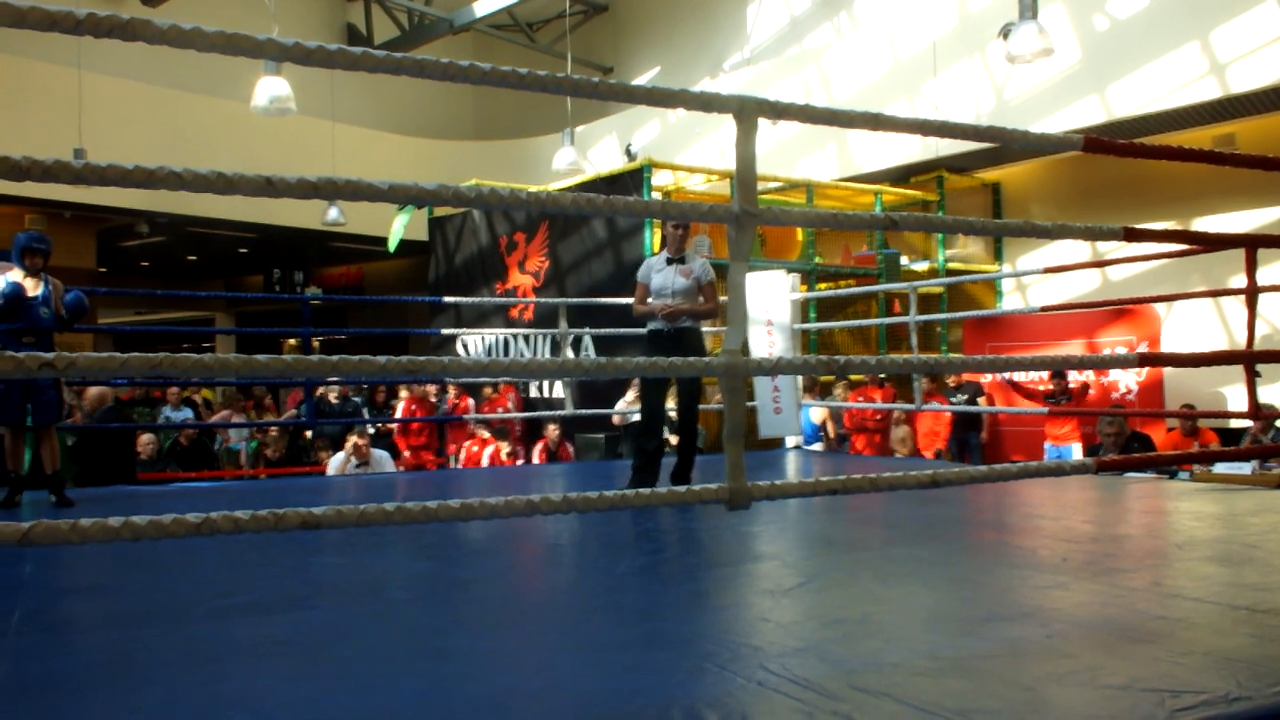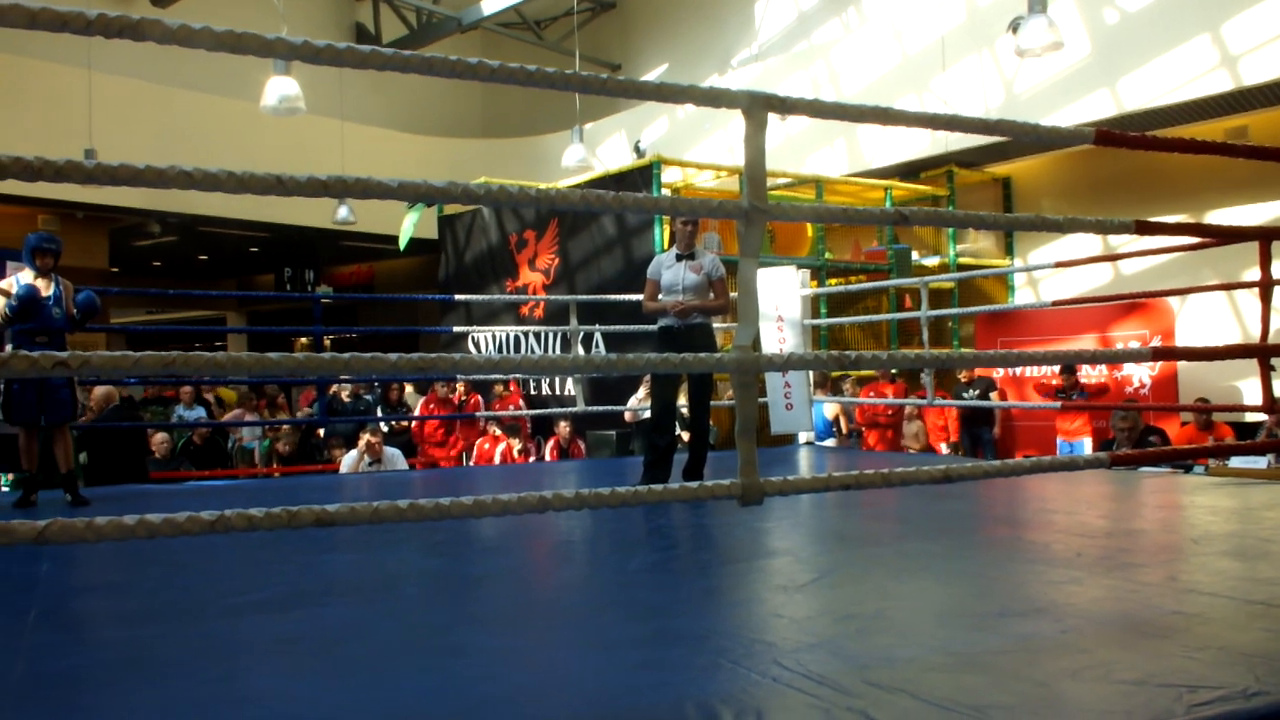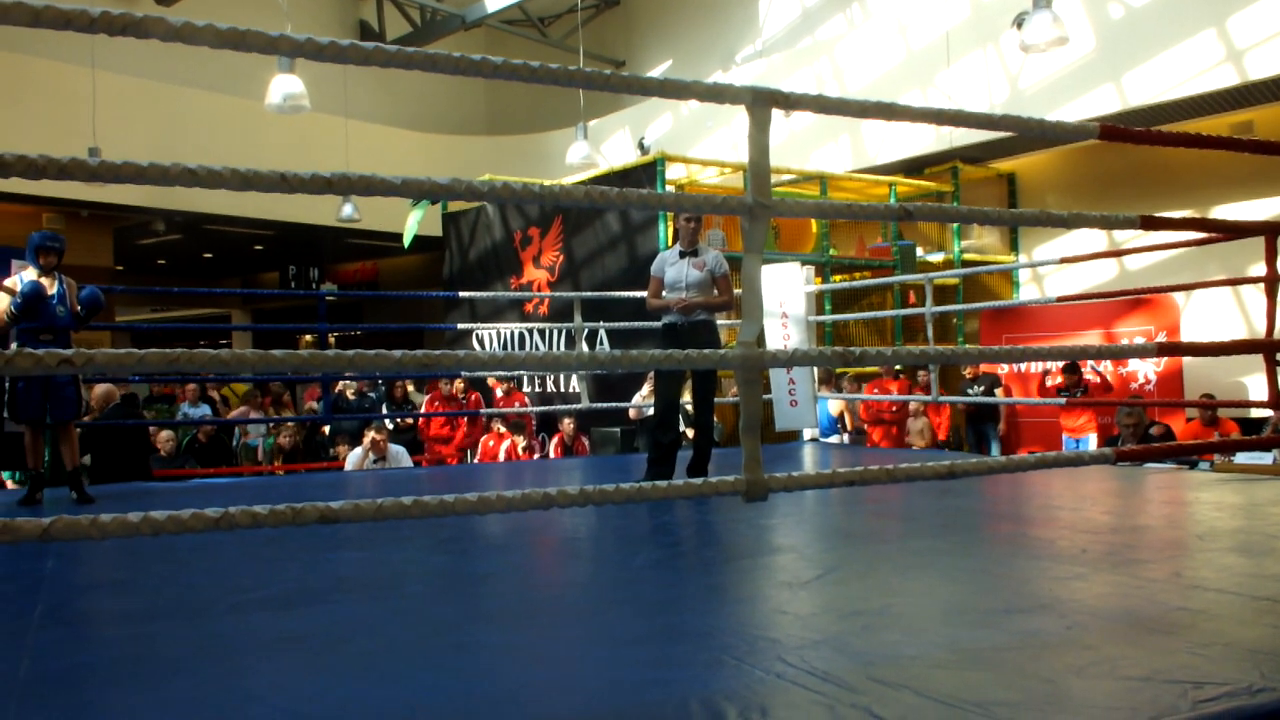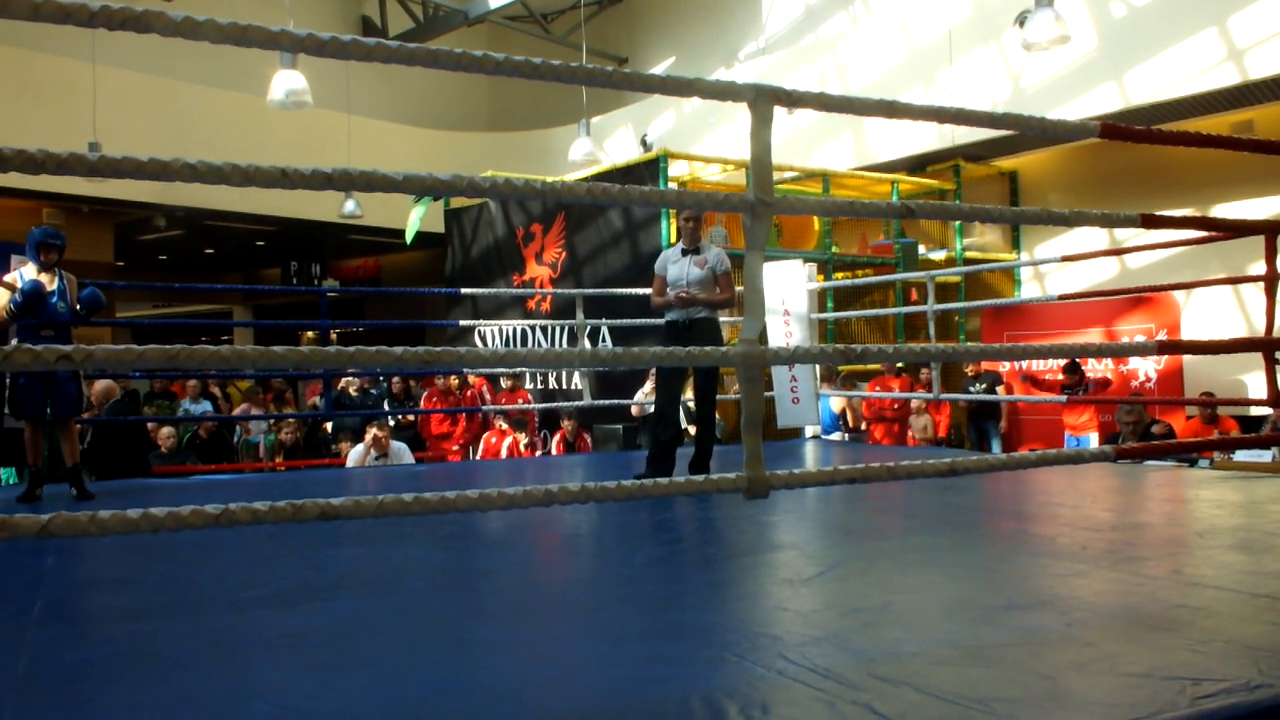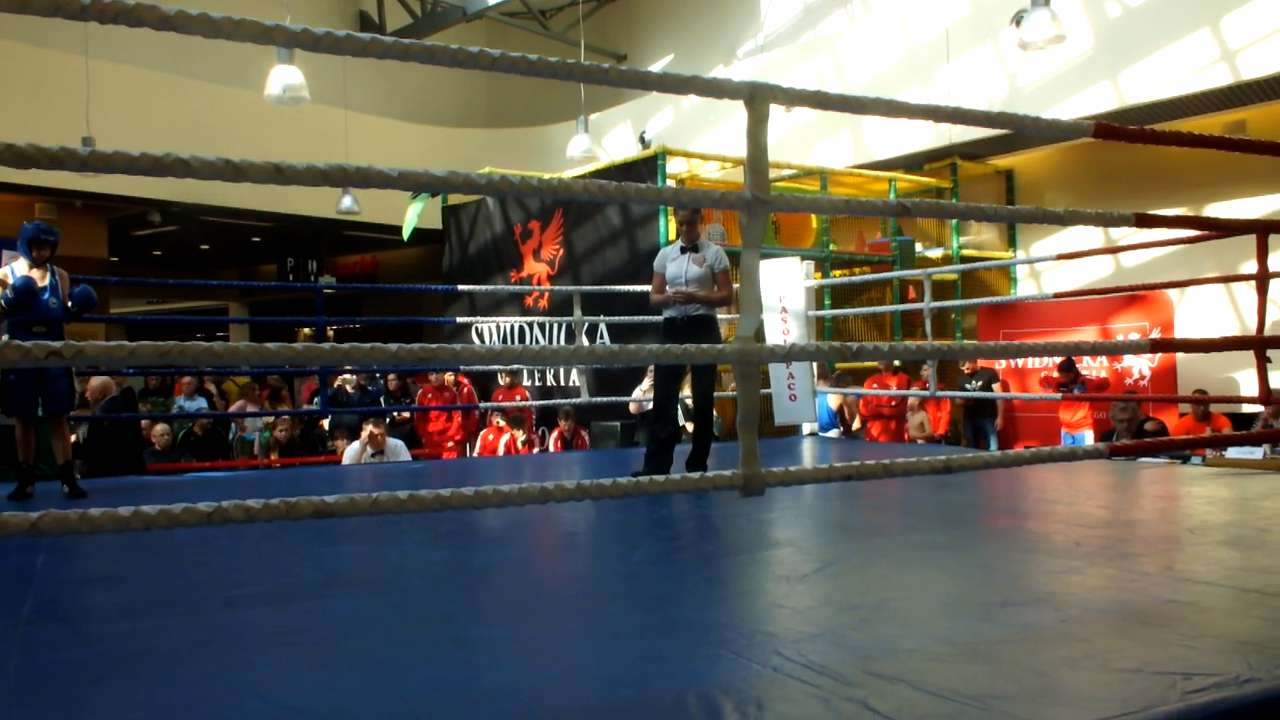
dt=0.3s
person 1, frame 1
left shoulder: (54, 285)
left elbow: (59, 326)
left wrist: (70, 316)
left hip: (43, 357)
left knee: (47, 424)
left ankle: (55, 486)
person 1, frame 2
left shoulder: (64, 286)
left elbow: (70, 327)
left wrist: (81, 316)
left knee: (60, 423)
right knee: (27, 425)
left ankle: (70, 485)
right ankle: (29, 486)
person 1, frame 3
left shoulder: (68, 284)
left elbow: (75, 325)
left wrist: (86, 312)
left knee: (66, 422)
right knee: (32, 423)
left ankle: (76, 483)
right ankle: (35, 484)
person 1, frame 4
left shoulder: (68, 280)
left wrist: (85, 310)
left knee: (66, 419)
right knee: (32, 420)
left ankle: (76, 479)
right ankle: (35, 481)
person 1, frame 5
left shoulder: (60, 276)
left wrist: (76, 307)
left knee: (58, 416)
right knee: (23, 417)
left ankle: (68, 477)
right ankle: (25, 478)
person 2, frame 1
left shoulder: (700, 265)
right shoulder: (650, 265)
left elbow: (713, 308)
right elbow: (637, 308)
left wrist: (684, 310)
right wrist: (655, 309)
left hip: (688, 340)
right hip: (657, 340)
left knee: (688, 410)
right knee: (650, 408)
left ankle: (682, 478)
right ankle: (642, 479)
person 2, frame 2
left shoulder: (710, 261)
right shoulder: (660, 261)
left elbow: (724, 304)
right elbow: (646, 305)
left wrist: (695, 306)
right wrist: (666, 306)
left hip: (699, 336)
right hip: (667, 336)
left knee: (699, 406)
right knee: (661, 405)
left ankle: (694, 475)
right ankle: (654, 476)
person 2, frame 3
left shoulder: (713, 257)
right shoulder: (663, 258)
left elbow: (728, 300)
right elbow: (650, 302)
left wrist: (699, 303)
right wrist: (670, 303)
left hip: (702, 333)
right hip: (671, 333)
left knee: (703, 403)
right knee: (665, 402)
left ankle: (698, 471)
right ankle: (658, 473)
person 2, frame 4
left shoulder: (716, 255)
right shoulder: (666, 257)
left elbow: (729, 298)
right elbow: (654, 300)
left wrist: (698, 299)
right wrist: (671, 300)
left hip: (705, 330)
right hip: (674, 331)
left knee: (705, 400)
right knee: (665, 399)
left ankle: (700, 468)
right ankle: (658, 469)
person 2, frame 5
left shoulder: (714, 253)
right shoulder: (665, 254)
left elbow: (727, 296)
right elbow: (654, 297)
left wrist: (696, 297)
right wrist: (669, 297)
left hip: (703, 328)
right hip: (672, 328)
left knee: (703, 397)
right knee: (664, 397)
left ankle: (697, 465)
right ankle: (656, 466)
